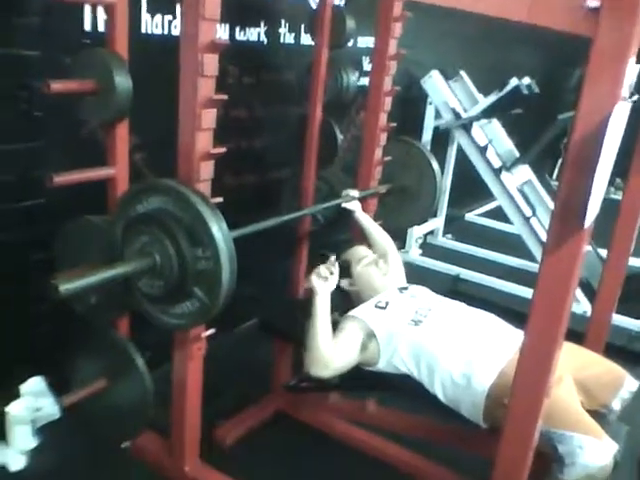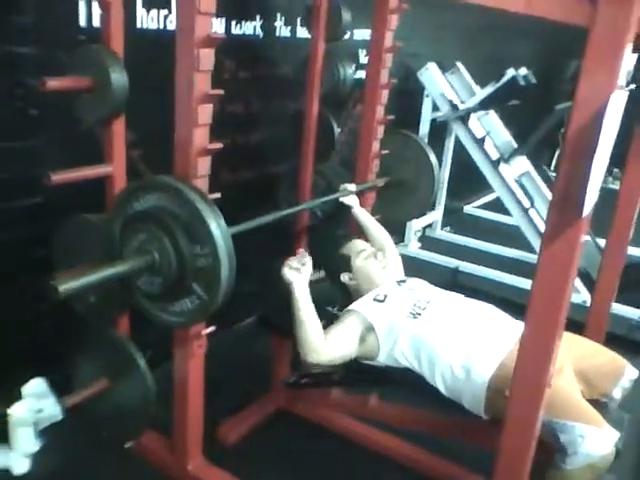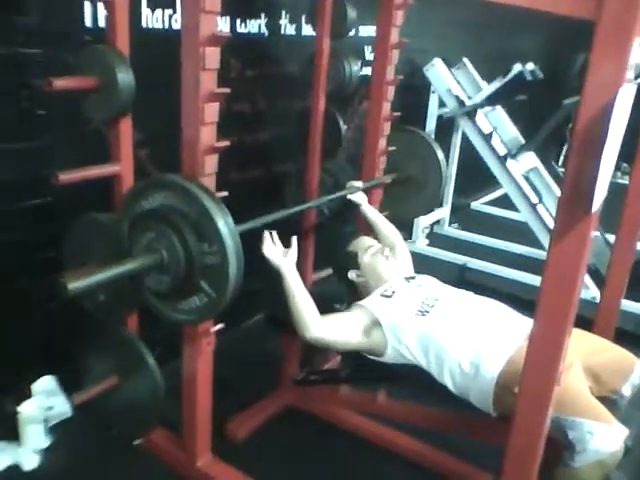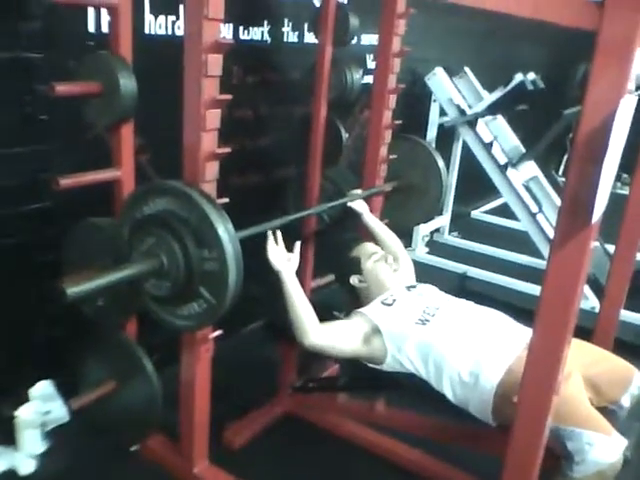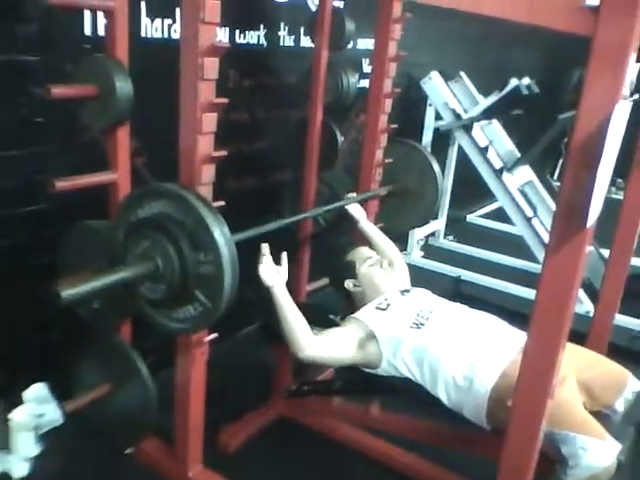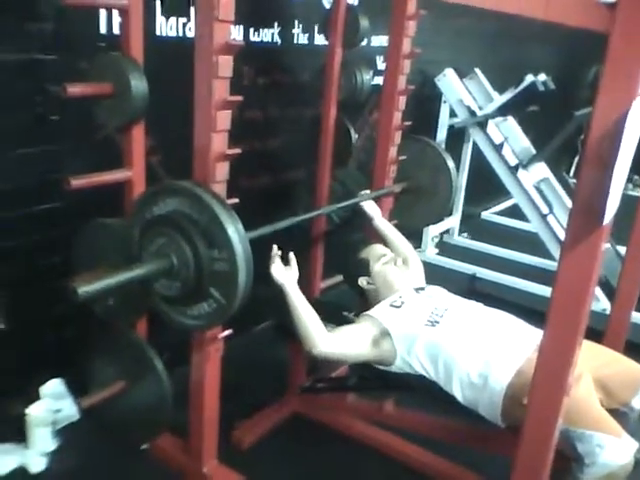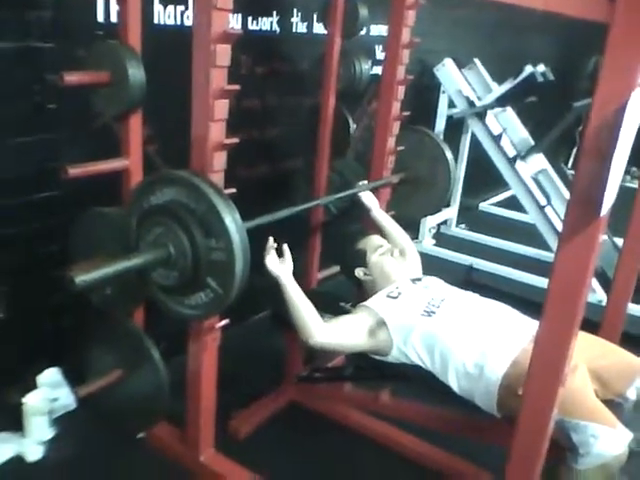
dt=0.3s
person 1, frame 1
left shoulder: (401, 290)
right shoulder: (361, 324)
left elbow: (390, 251)
right elbow: (320, 365)
left wrist: (359, 215)
right wrist: (322, 295)
right hip: (497, 380)
person 1, frame 2
left shoulder: (400, 284)
right shoulder: (362, 319)
left elbow: (387, 247)
right elbow: (316, 353)
left wrist: (357, 209)
right wrist: (299, 285)
left hip: (523, 338)
right hip: (498, 371)
right knee: (592, 447)
person 1, frame 3
left shoulder: (408, 281)
right shoulder: (370, 317)
left elbow: (397, 243)
right elbow: (314, 330)
left wrist: (365, 207)
right wrist: (287, 269)
left hip: (533, 334)
right hip: (506, 367)
right knee: (602, 444)
person 1, frame 4
left shoulder: (410, 289)
right shoulder: (369, 325)
left elbow: (400, 252)
right elbow: (313, 336)
left wrist: (366, 216)
right wrist: (286, 274)
left hip: (532, 344)
right hip: (505, 377)
person 1, frame 5
left shoulder: (405, 293)
right shoulder: (364, 330)
left elbow: (396, 257)
right elbow: (308, 348)
left wrist: (362, 221)
right wrist: (277, 287)
left hip: (526, 347)
right hip: (499, 380)
person 1, frame 6
left shoulder: (420, 291)
right shoulder: (378, 327)
left elbow: (410, 256)
right elbow: (321, 345)
left wrist: (377, 218)
right wrist: (289, 285)
left hip: (544, 345)
right hip: (515, 377)
person 1, frame 7
left shoulder: (415, 280)
right shoulder: (374, 318)
left elbow: (408, 247)
right elbow: (316, 335)
left wrist: (374, 209)
right wrist: (285, 277)
left hip: (537, 335)
right hip: (510, 369)
right knee: (606, 449)
